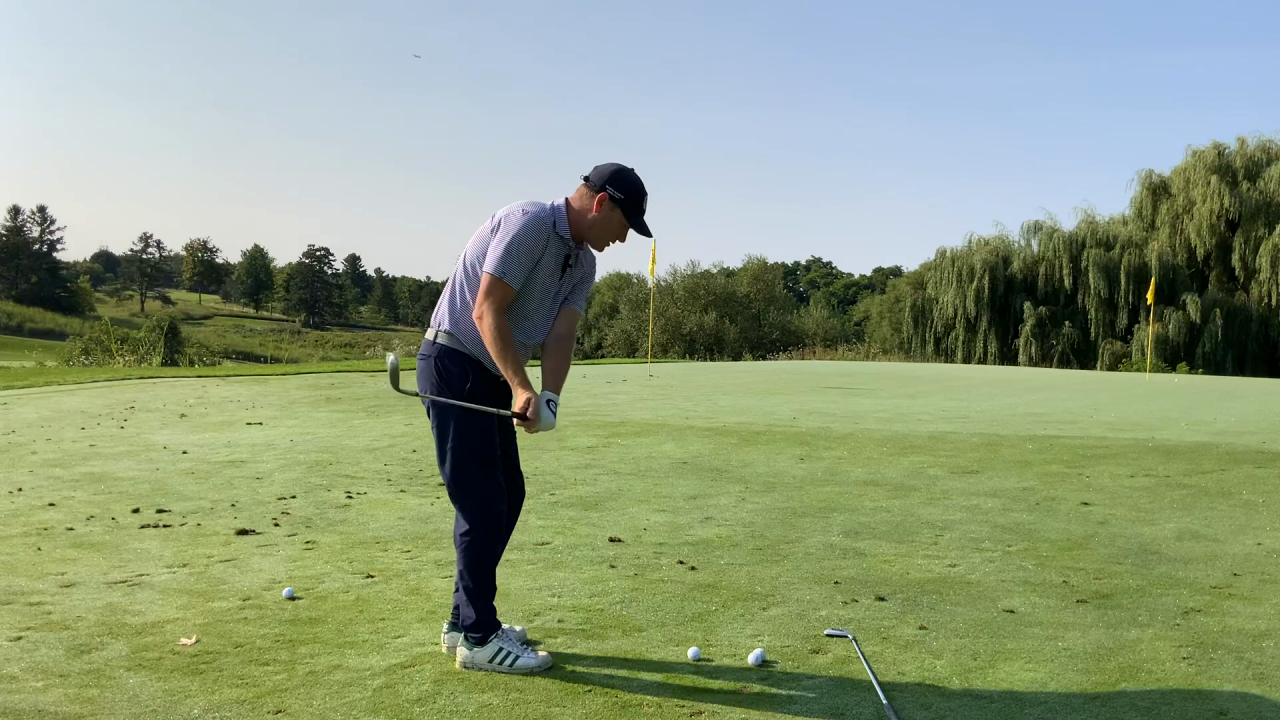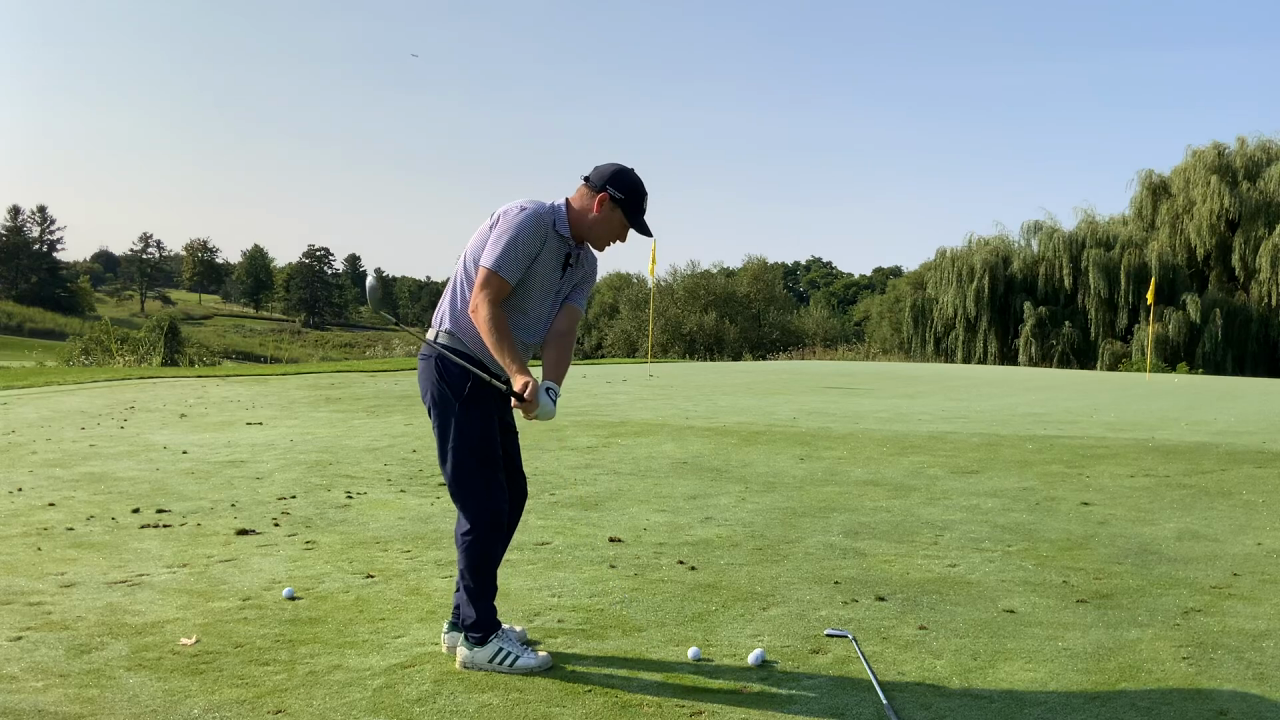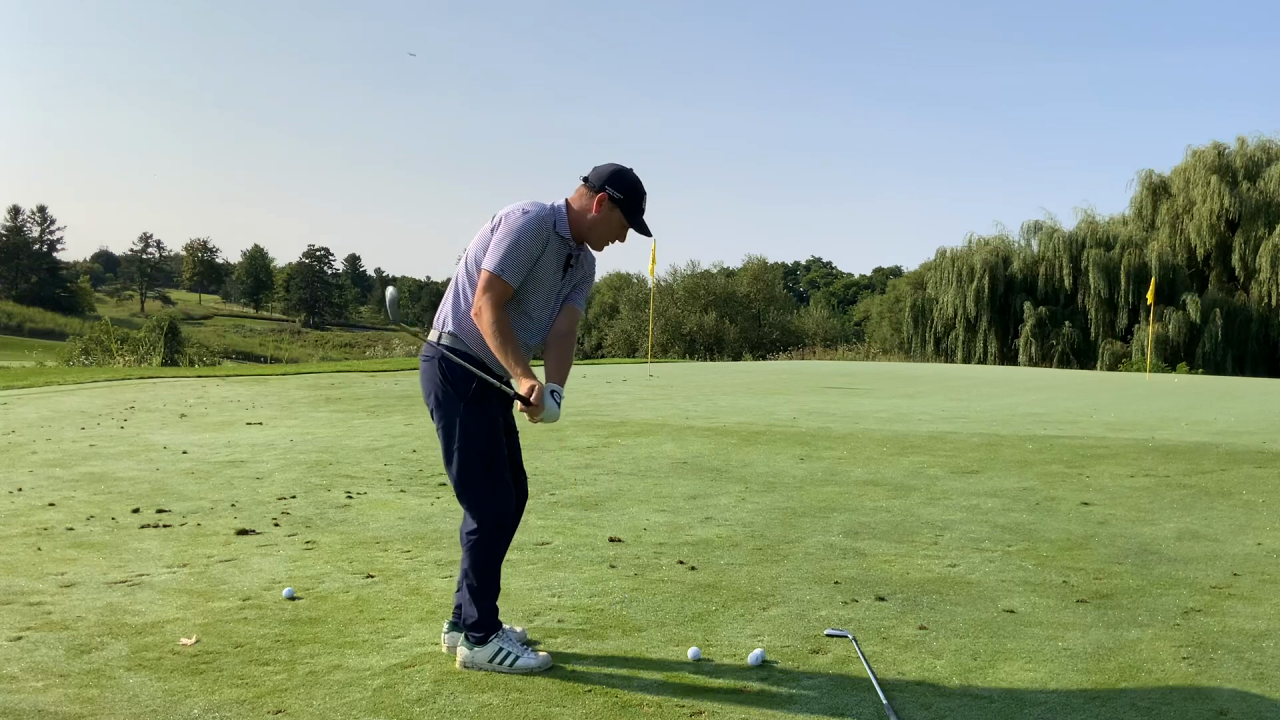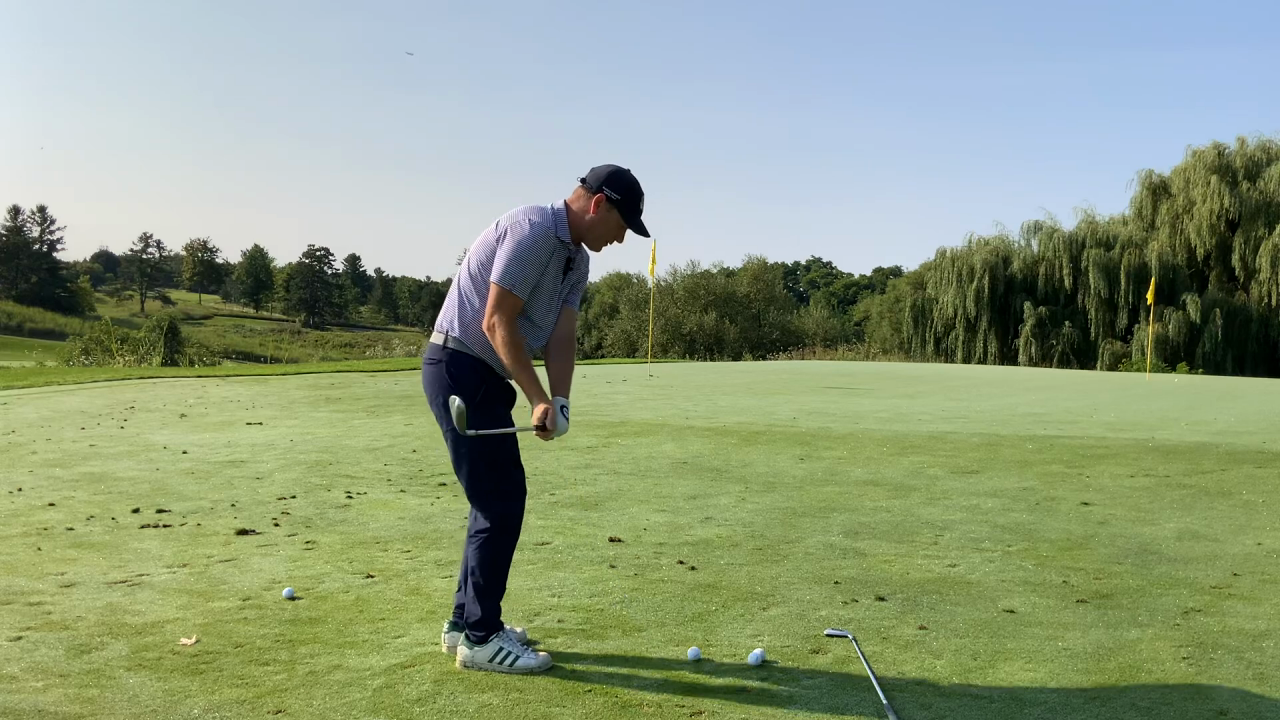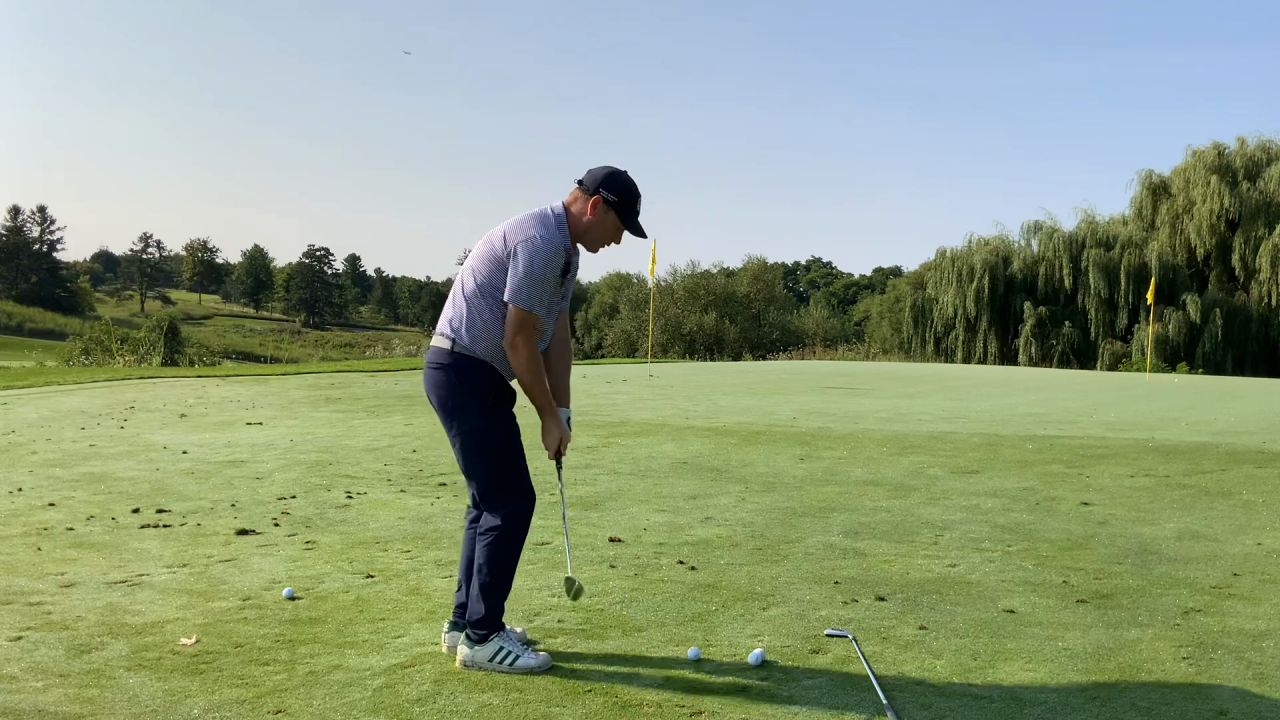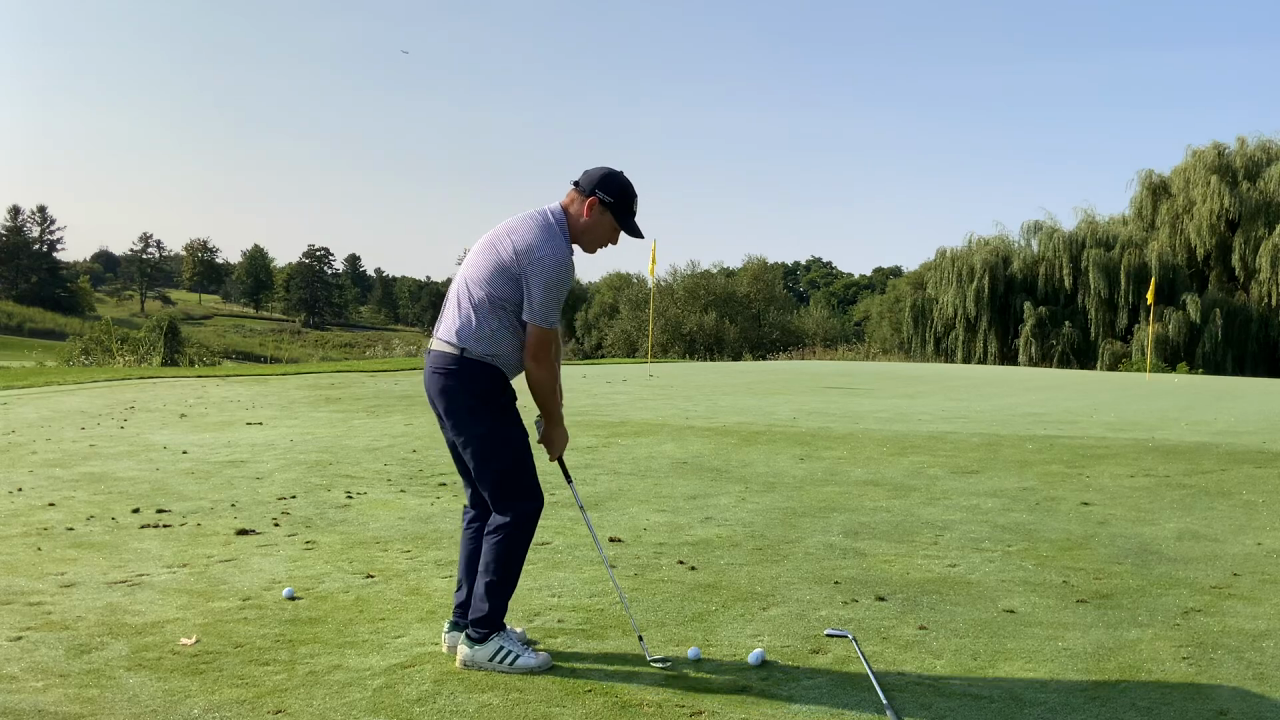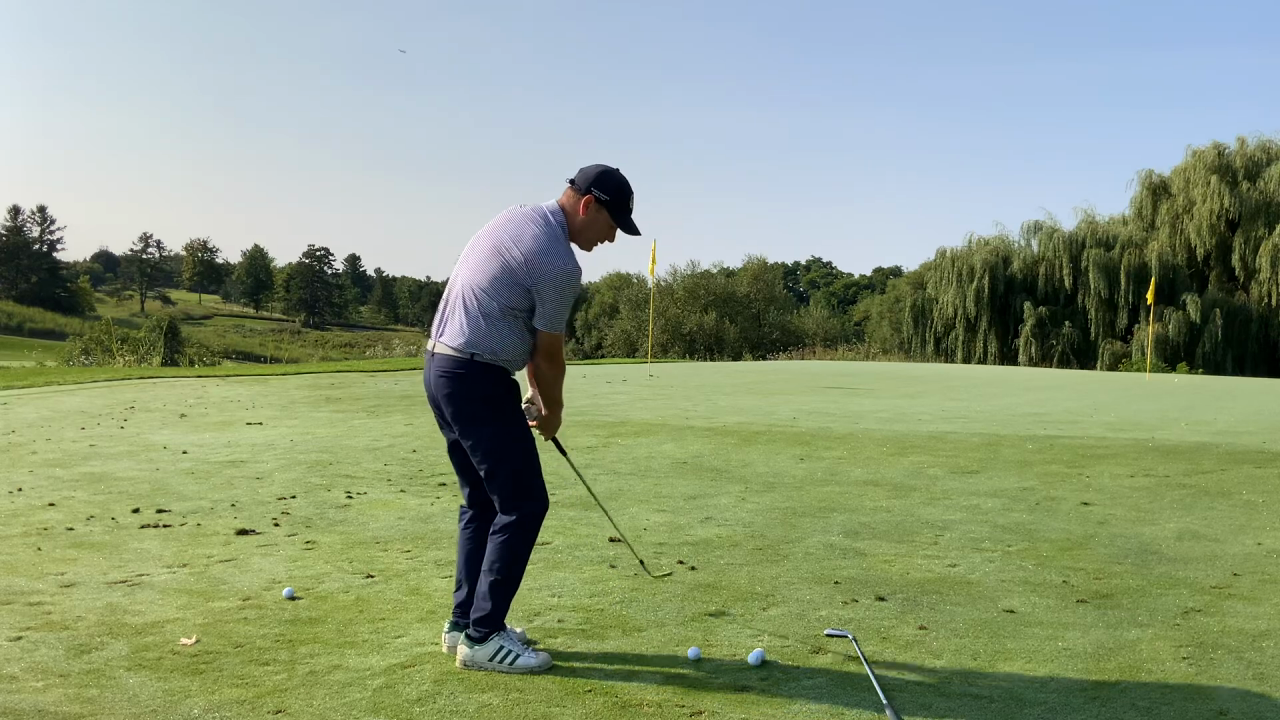
dt=0.1s
person 1, frame 1
left shoulder: (582, 261)
right shoulder: (529, 224)
left elbow: (561, 335)
right elbow: (486, 312)
left wrist: (548, 398)
right wrist: (519, 386)
left hip: (485, 377)
right hip: (453, 369)
left knee: (505, 496)
right knee: (480, 503)
left ankle: (466, 622)
right ankle: (478, 639)
person 1, frame 2
left shoulder: (583, 263)
right shoulder: (527, 220)
left elbow: (562, 332)
right elbow: (482, 305)
left wrist: (549, 390)
right wrist: (519, 374)
left hip: (485, 376)
right hip: (455, 369)
left knee: (508, 496)
right knee: (484, 503)
left ankle: (466, 621)
right ankle: (479, 639)
person 1, frame 3
left shoulder: (582, 262)
right shoulder: (528, 223)
left elbow: (562, 332)
right elbow: (484, 308)
left wrist: (553, 392)
right wrist: (522, 377)
left hip: (487, 377)
right hip: (458, 370)
left knee: (508, 497)
right knee: (489, 503)
left ankle: (467, 621)
right ankle: (480, 638)
person 1, frame 4
left shoulder: (575, 258)
right shoulder: (534, 230)
left elbow: (562, 338)
right elbow: (496, 320)
left wrist: (558, 403)
right wrist: (538, 397)
left hip: (478, 375)
right hip: (461, 372)
left knee: (499, 498)
right knee: (500, 503)
left ankle: (466, 621)
right ankle: (480, 637)
person 1, frame 5
left shoulder: (566, 253)
right shoulder: (540, 240)
left elbow: (556, 338)
right elbow: (518, 339)
left wrist: (562, 411)
right wrist: (548, 417)
left hip: (476, 375)
right hip: (465, 373)
left knee: (495, 500)
right knee: (510, 502)
left ankle: (466, 620)
right ankle: (481, 636)
person 1, frame 6
left shoulder: (534, 227)
right shoulder: (553, 257)
left elbow: (538, 343)
right elbow: (539, 353)
left wrist: (549, 417)
right wrist: (555, 427)
left hip: (449, 370)
right hip: (472, 380)
left knee: (488, 501)
right knee: (518, 504)
left ankle: (465, 620)
right ankle: (481, 636)
person 1, frame 7
left shoulder: (521, 216)
right shoulder: (559, 261)
right elbow: (547, 355)
left wrist: (536, 396)
right wrist: (551, 413)
left hip: (447, 371)
right hip: (476, 382)
left knee: (485, 500)
right knee: (523, 503)
left ankle: (465, 620)
right ankle: (482, 636)
